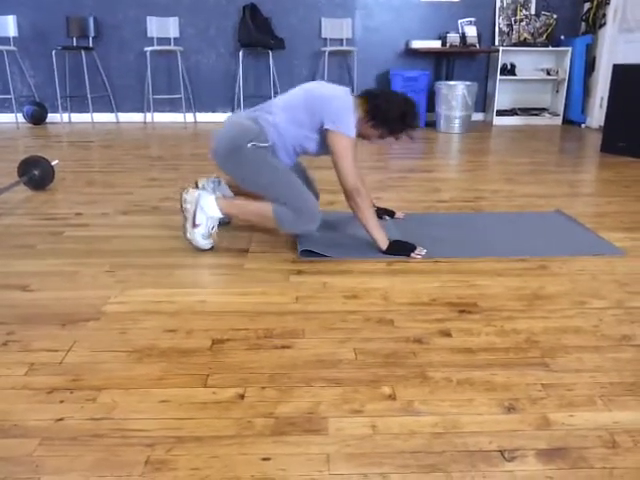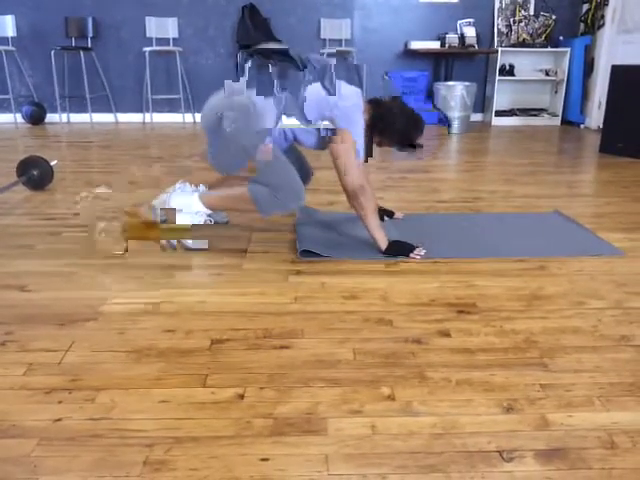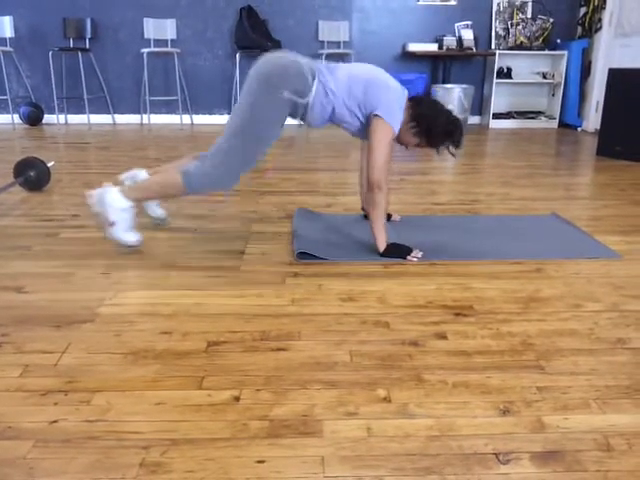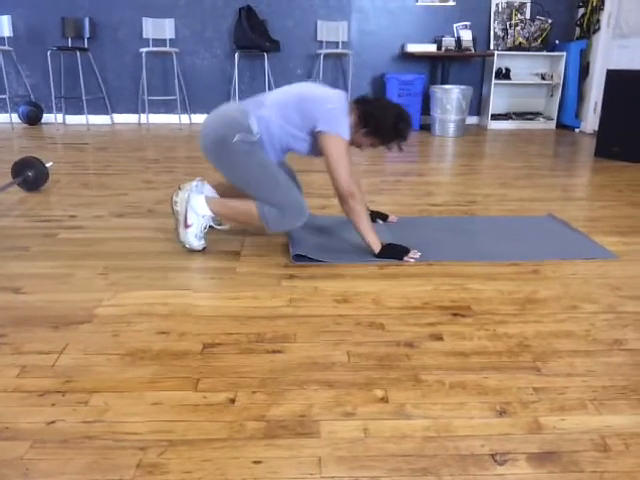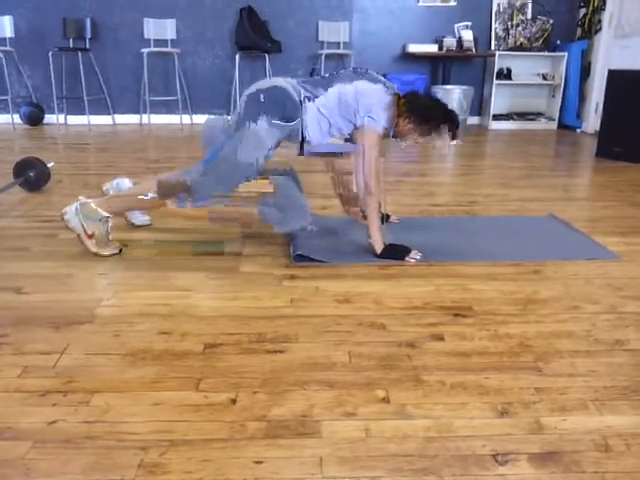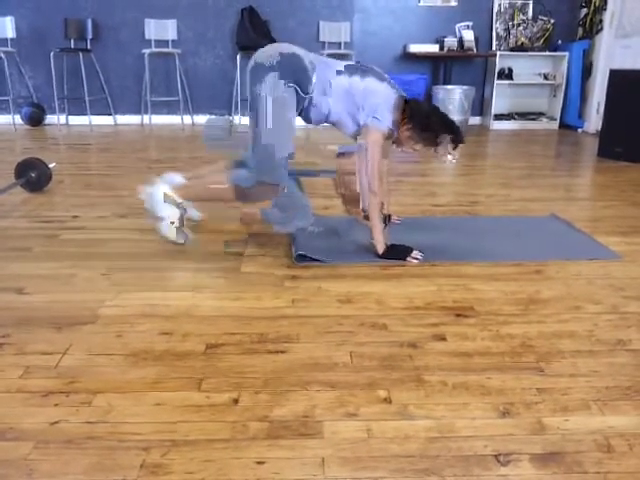
dt=0.5s
person 1, frame 1
left shoulder: (347, 104)
right shoulder: (342, 114)
right elbow: (353, 187)
left wrist: (370, 208)
right wrist: (385, 244)
left hip: (249, 135)
right hip: (241, 142)
left knee: (305, 195)
right knee: (306, 218)
left ankle: (217, 189)
right ankle: (212, 206)
person 1, frame 2
left shoulder: (353, 104)
right shoulder: (348, 115)
left elbow: (354, 172)
right elbow: (357, 187)
left wrist: (374, 208)
right wrist: (385, 244)
left hip: (237, 108)
right hip: (231, 114)
left knee: (297, 175)
right knee: (287, 196)
left ankle: (199, 194)
right ankle: (197, 203)
person 1, frame 3
left shoulder: (386, 97)
right shoulder: (391, 109)
left elbow: (368, 169)
right elbow: (377, 181)
left wrist: (369, 209)
right wrist: (384, 245)
left hip: (282, 75)
right hip: (284, 83)
left knee: (225, 156)
right knee: (222, 170)
left ankle: (143, 179)
right ankle: (118, 197)
person 1, frame 4
left shoulder: (342, 108)
right shoulder: (335, 120)
left elbow: (346, 175)
right elbow: (347, 191)
left wrist: (364, 212)
right wrist: (378, 247)
left hip: (235, 129)
right hip: (229, 135)
left knee: (287, 191)
right knee: (292, 213)
left ankle: (204, 192)
right ankle: (203, 207)
person 1, frame 5
left shoulder: (386, 96)
right shoulder: (378, 112)
left elbow: (365, 170)
right elbow: (368, 186)
left wrist: (375, 214)
right wrist: (380, 246)
left hip: (274, 103)
right hip: (271, 112)
left knee: (219, 173)
right knee: (206, 183)
left ankle: (126, 190)
right ankle: (93, 210)
person 1, frame 6
left shoulder: (391, 104)
right shoulder: (383, 115)
left elbow: (370, 163)
right elbow: (371, 182)
left wrist: (376, 211)
right wrist: (382, 247)
left hip: (286, 68)
right hip: (282, 74)
left knee: (270, 166)
right knee: (269, 181)
left ankle: (177, 184)
right ankle: (169, 193)
